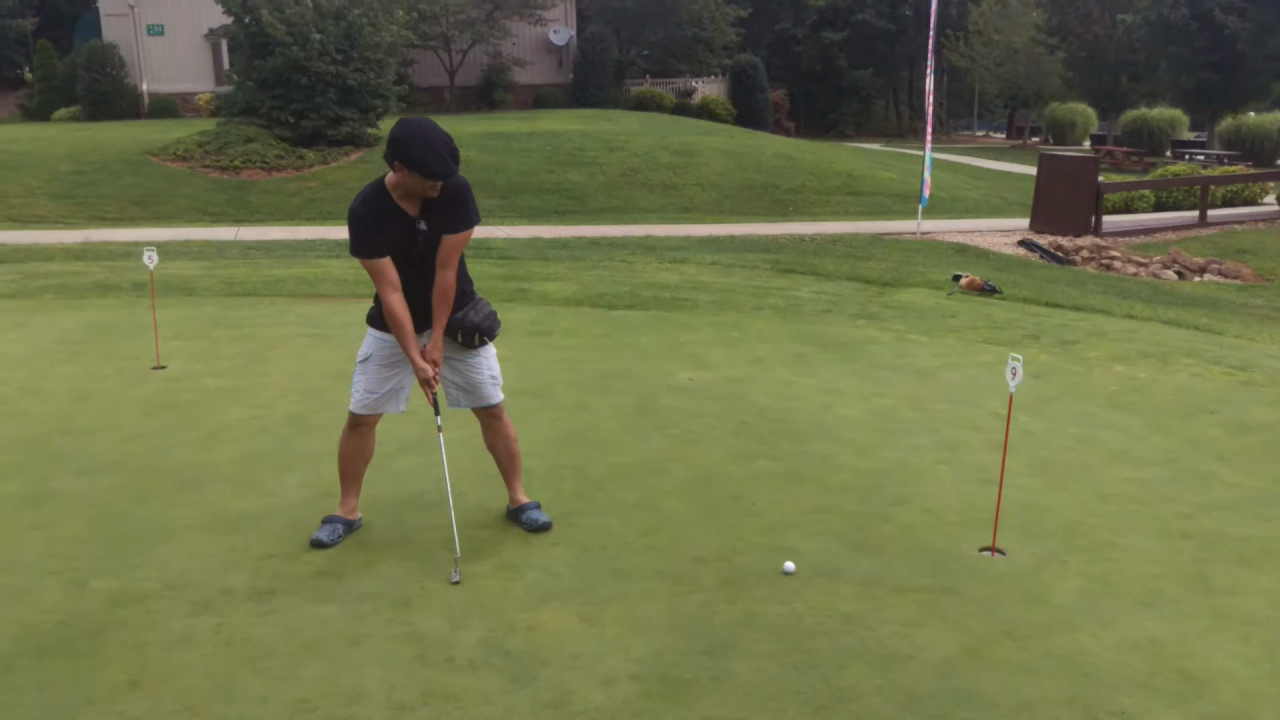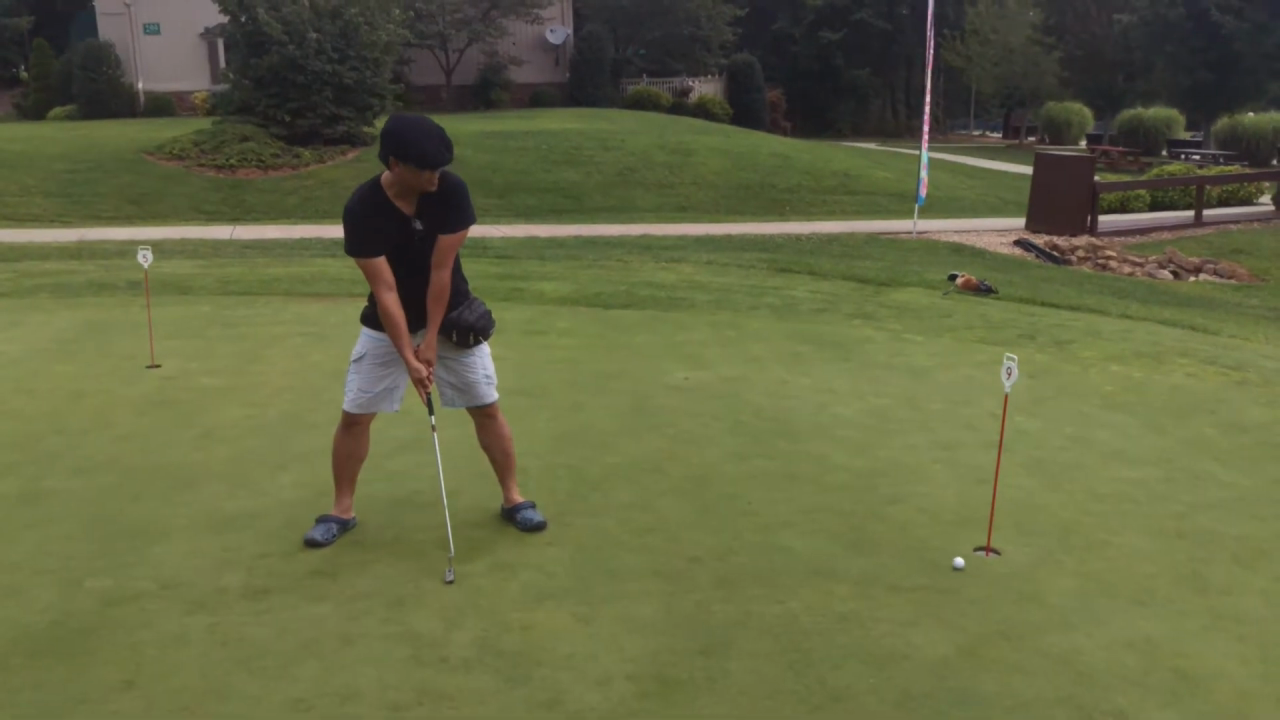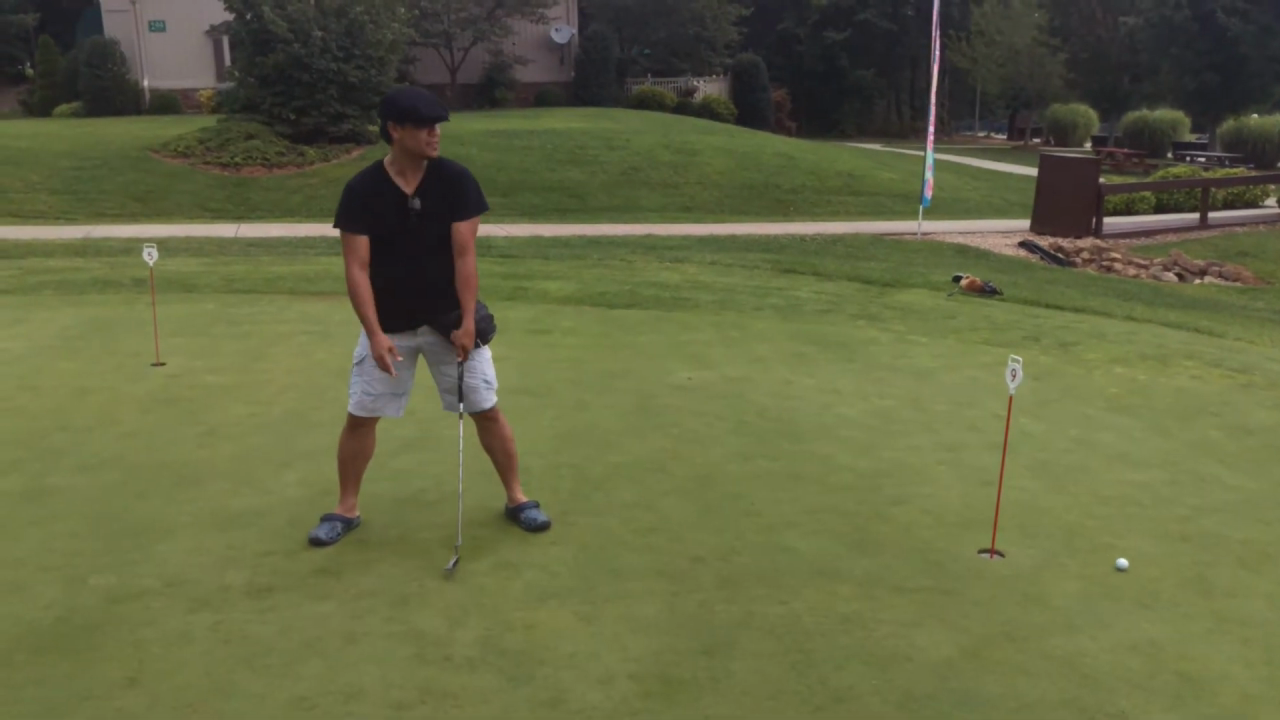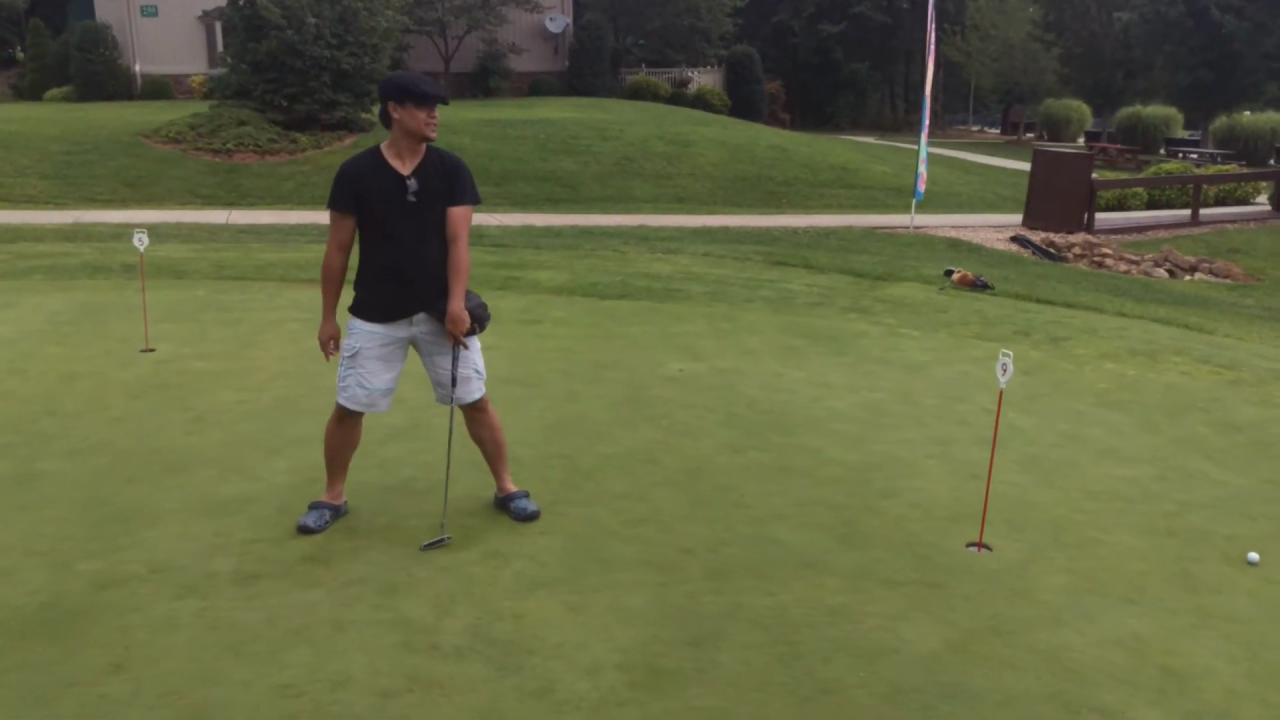
dt=0.4s
person 1, frame 1
left shoulder: (456, 191)
right shoulder: (366, 210)
left elbow: (447, 270)
right elbow: (390, 290)
left wrist: (437, 339)
right wrist: (414, 357)
left hip: (456, 316)
right hip: (393, 324)
left knee: (492, 408)
right knee: (361, 415)
left ankle: (518, 499)
right ankle: (347, 511)
person 1, frame 2
left shoulder: (452, 190)
right shoulder: (362, 209)
left elbow: (441, 271)
right elbow: (385, 291)
left wrist: (431, 340)
right wrist: (407, 358)
left hip: (451, 316)
right hip: (387, 324)
left knee: (487, 407)
right knee: (355, 415)
left ankle: (513, 498)
right ankle: (342, 510)
person 1, frame 3
left shoulder: (456, 179)
right shoulder: (361, 190)
left elbow: (464, 256)
right elbow: (357, 269)
left wrist: (467, 321)
right wrist: (375, 335)
left hip: (450, 319)
right hip: (389, 324)
left knee: (486, 409)
right knee: (360, 416)
left ankle: (516, 497)
right ankle: (346, 509)
person 1, frame 4
left shoulder: (451, 169)
right shoulder: (356, 172)
left elbow: (458, 241)
right elbow: (337, 250)
left wrist: (457, 304)
right wrist: (328, 317)
left hip: (439, 311)
right hip: (375, 316)
left knee: (475, 401)
right knee: (348, 407)
left ankle: (506, 487)
right ankle: (333, 497)
